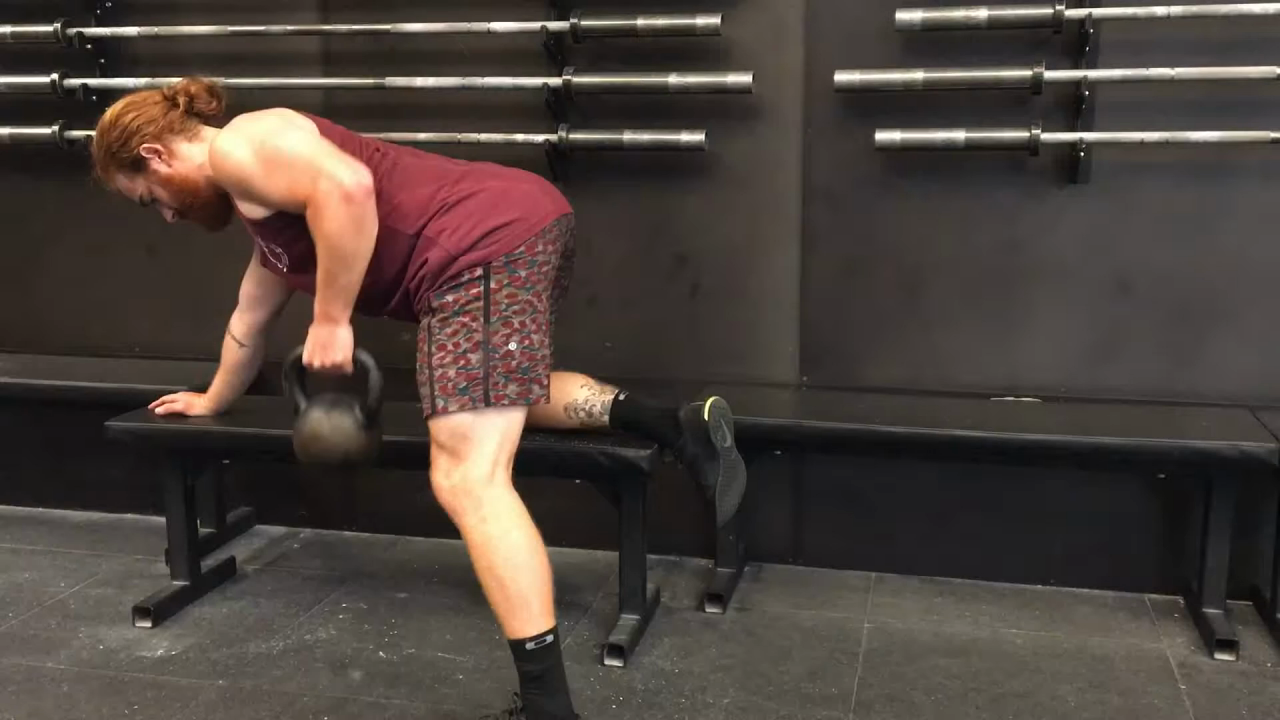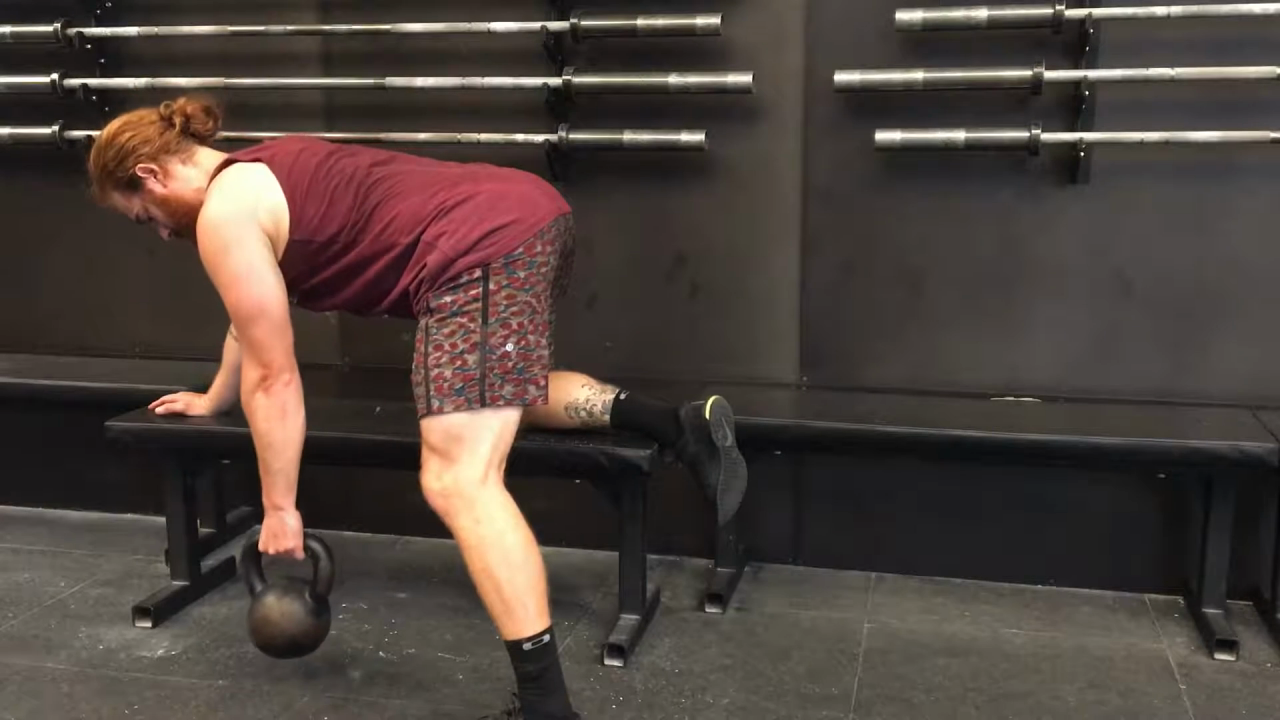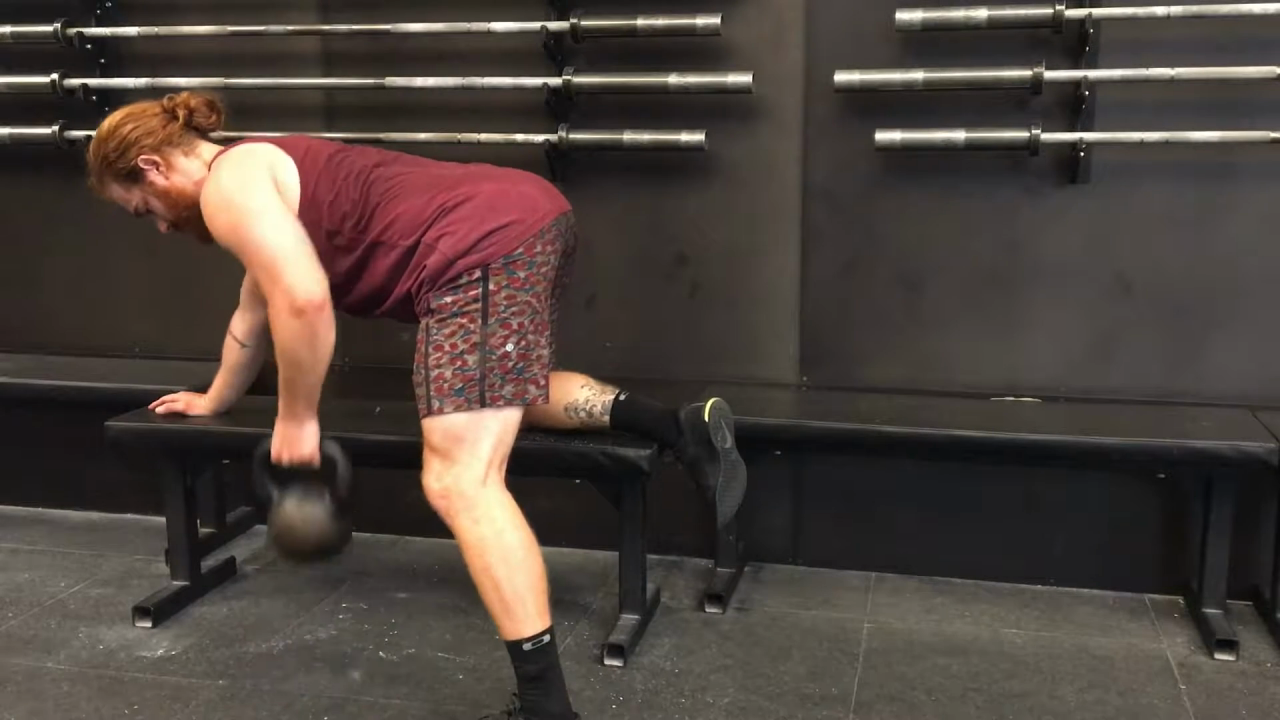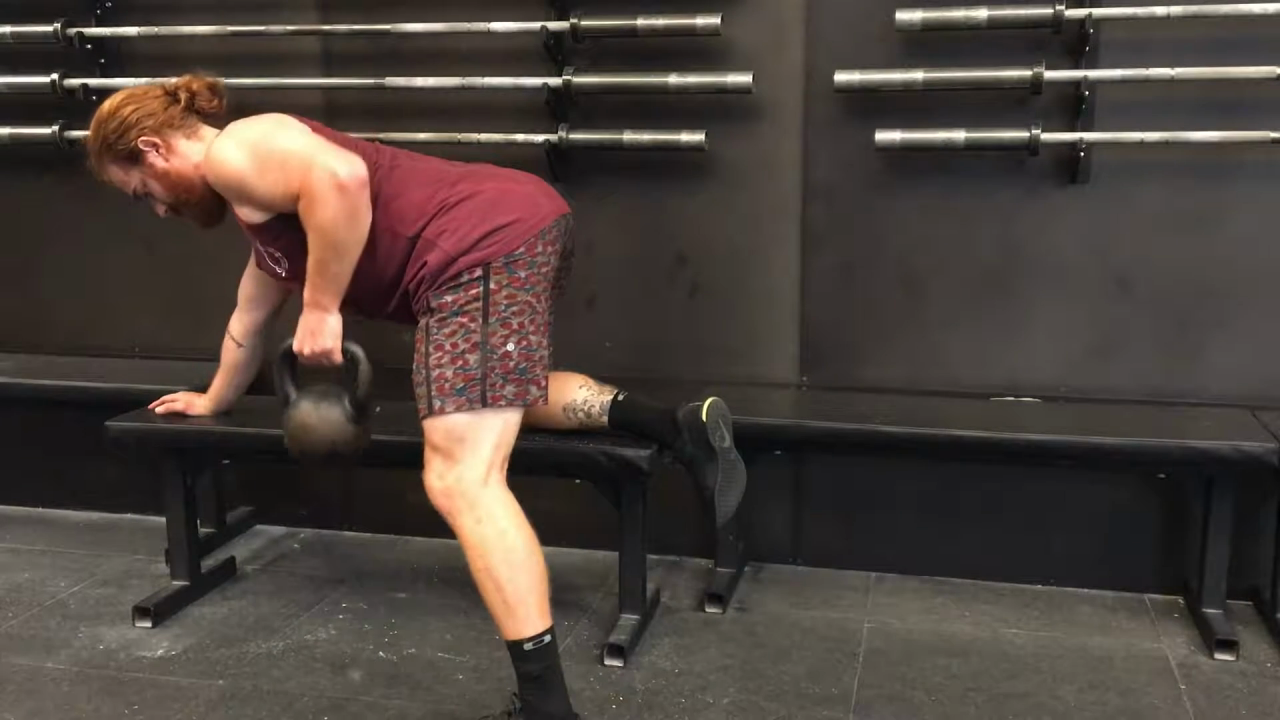
dt=1s
person 1, frame 1
left shoulder: (242, 146)
right shoulder: (259, 178)
left elbow: (350, 188)
right elbow: (252, 313)
left wrist: (331, 323)
right wrist: (212, 400)
left hip: (484, 244)
right hip: (526, 214)
left knee: (468, 482)
right knee: (498, 391)
right ankle: (681, 426)
person 1, frame 2
left shoulder: (225, 214)
right shoulder: (263, 173)
left elbow: (273, 376)
right elbow: (255, 324)
left wrist: (280, 510)
right wrist: (213, 400)
left hip: (481, 247)
right hip: (528, 211)
left knee: (459, 484)
right knee: (497, 393)
right ankle: (682, 424)
person 1, frame 3
left shoulder: (227, 185)
right shoulder: (264, 174)
left elbow: (305, 302)
right elbow: (255, 312)
left wrist: (297, 419)
right wrist: (214, 398)
left hip: (483, 246)
right hip: (527, 213)
left knee: (460, 484)
right knee: (497, 393)
right ankle: (684, 427)
person 1, frame 4
left shoulder: (234, 153)
right shoulder: (259, 179)
left elbow: (343, 184)
right elbow: (252, 313)
left wrist: (321, 312)
right wrist: (213, 400)
left hip: (483, 244)
right hip: (523, 215)
left knee: (461, 483)
right knee: (501, 393)
right ankle: (681, 427)
